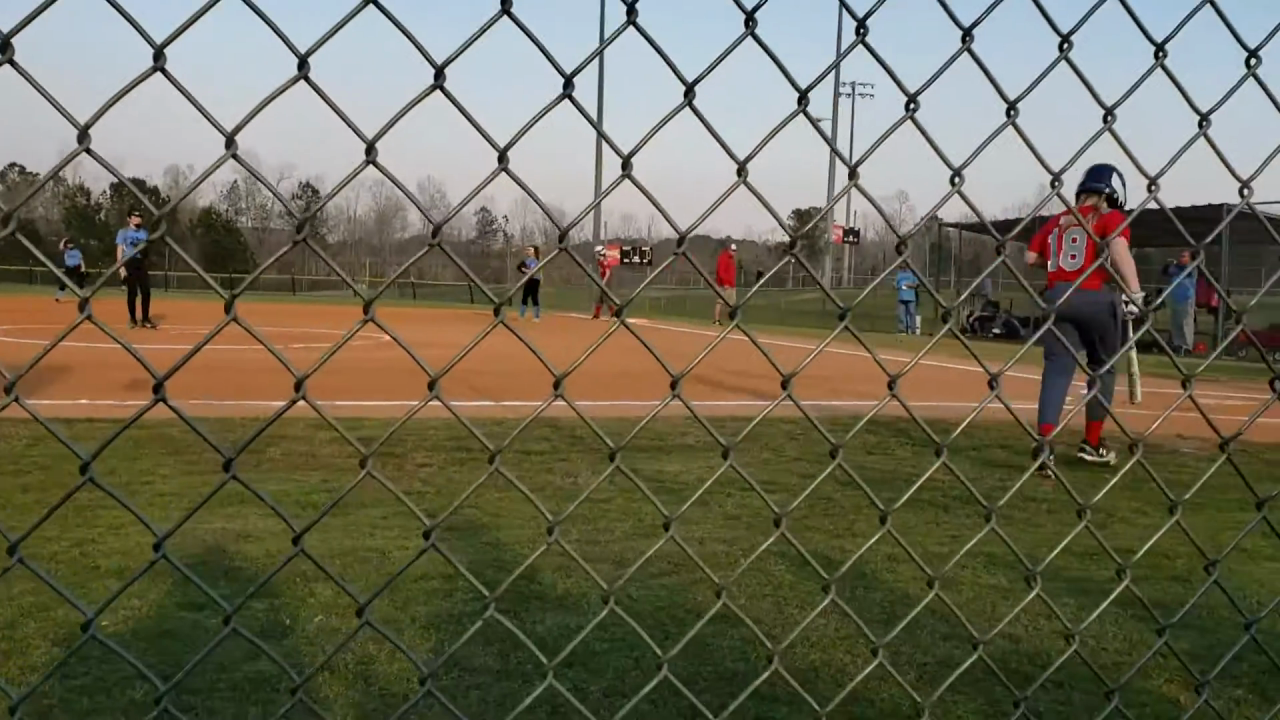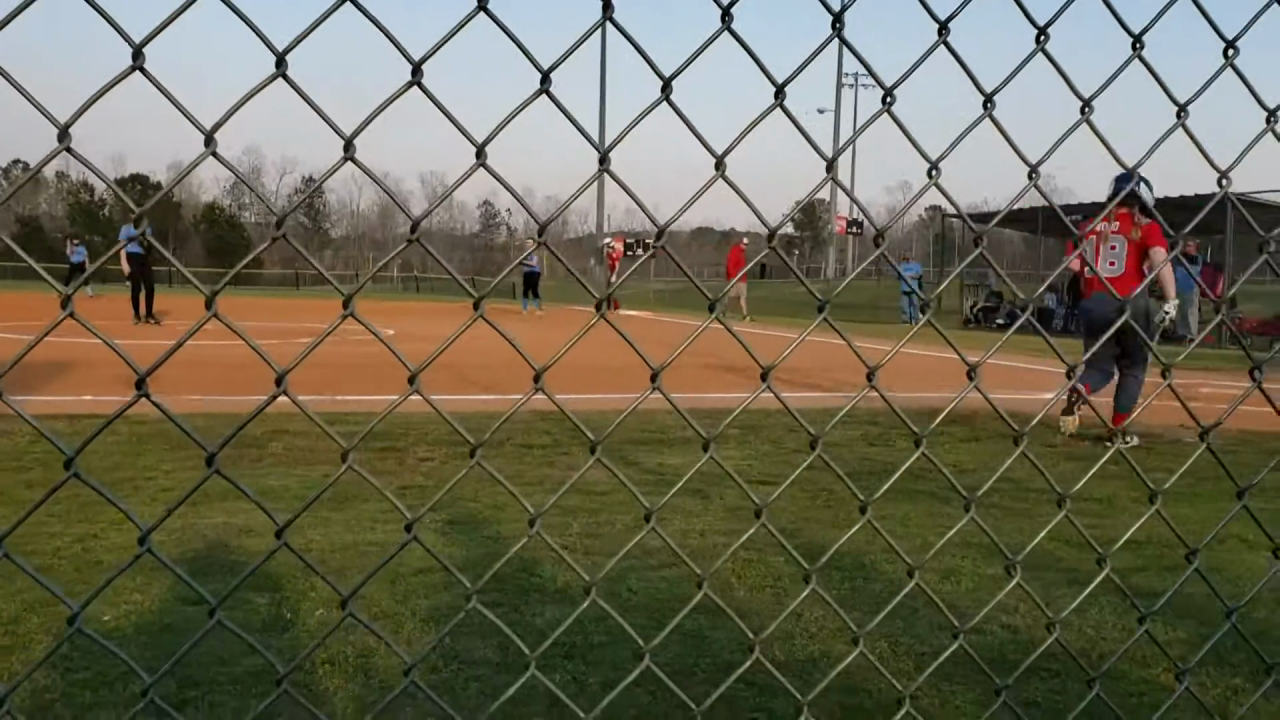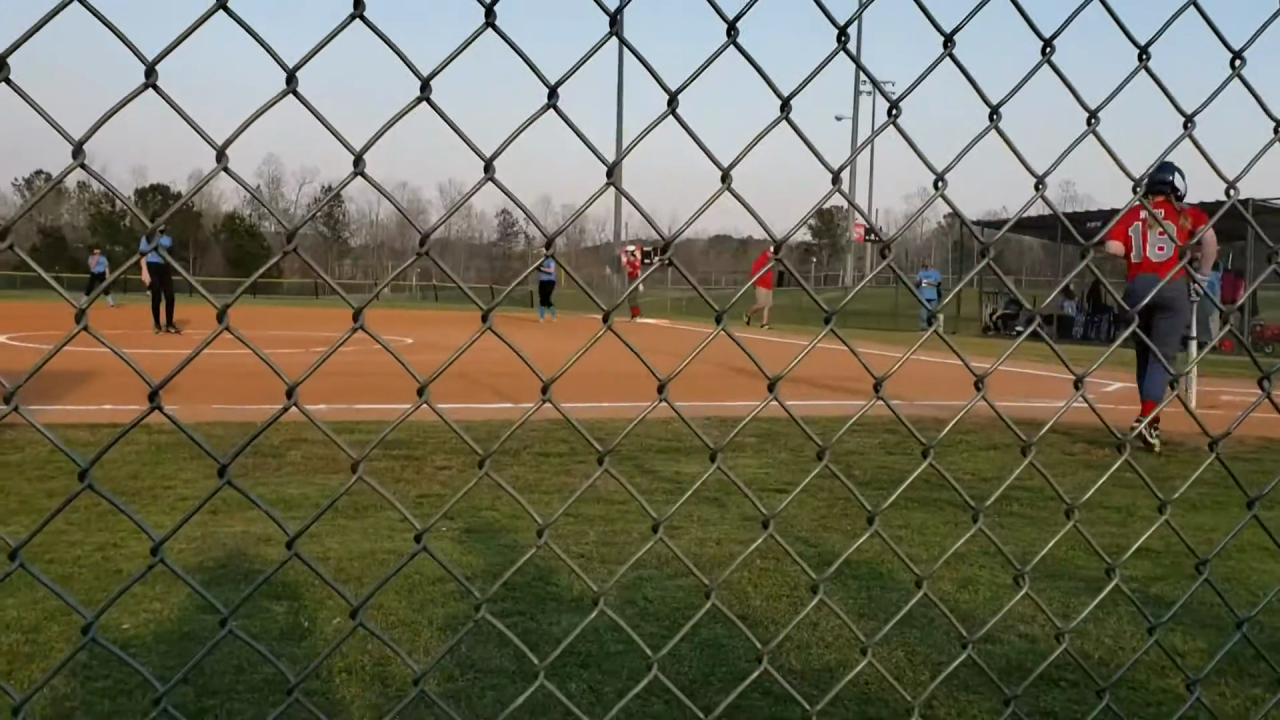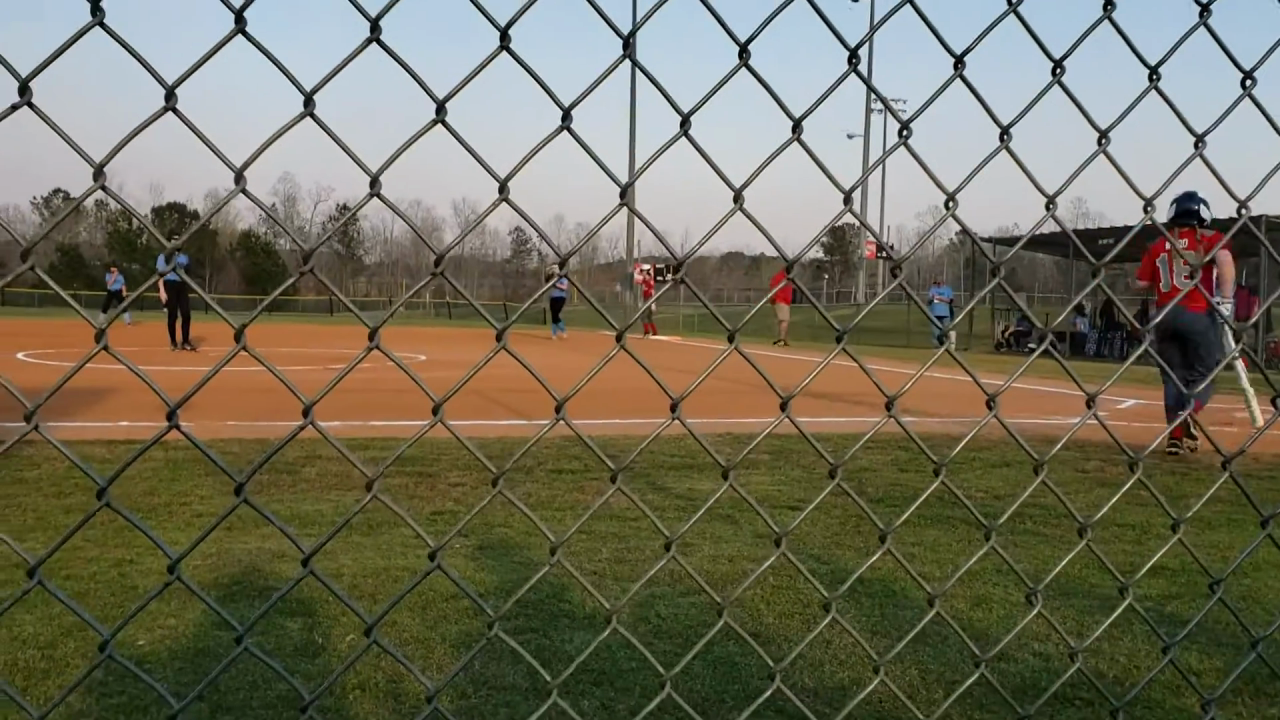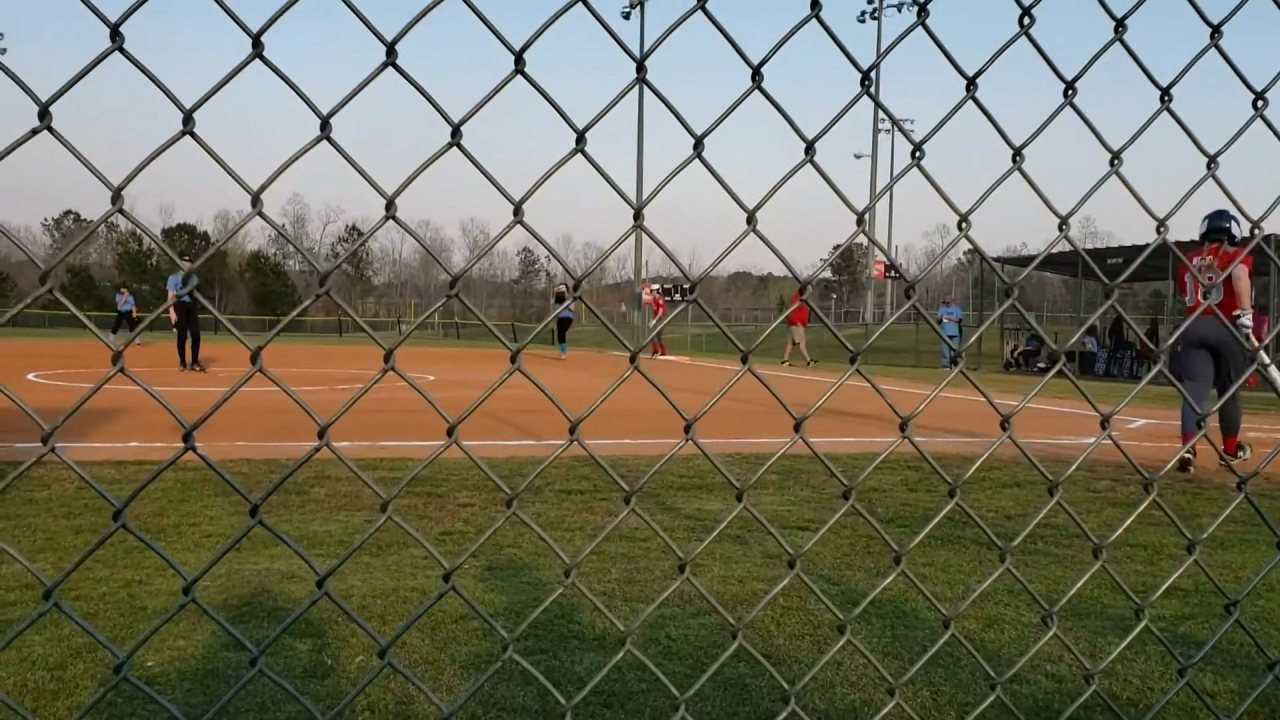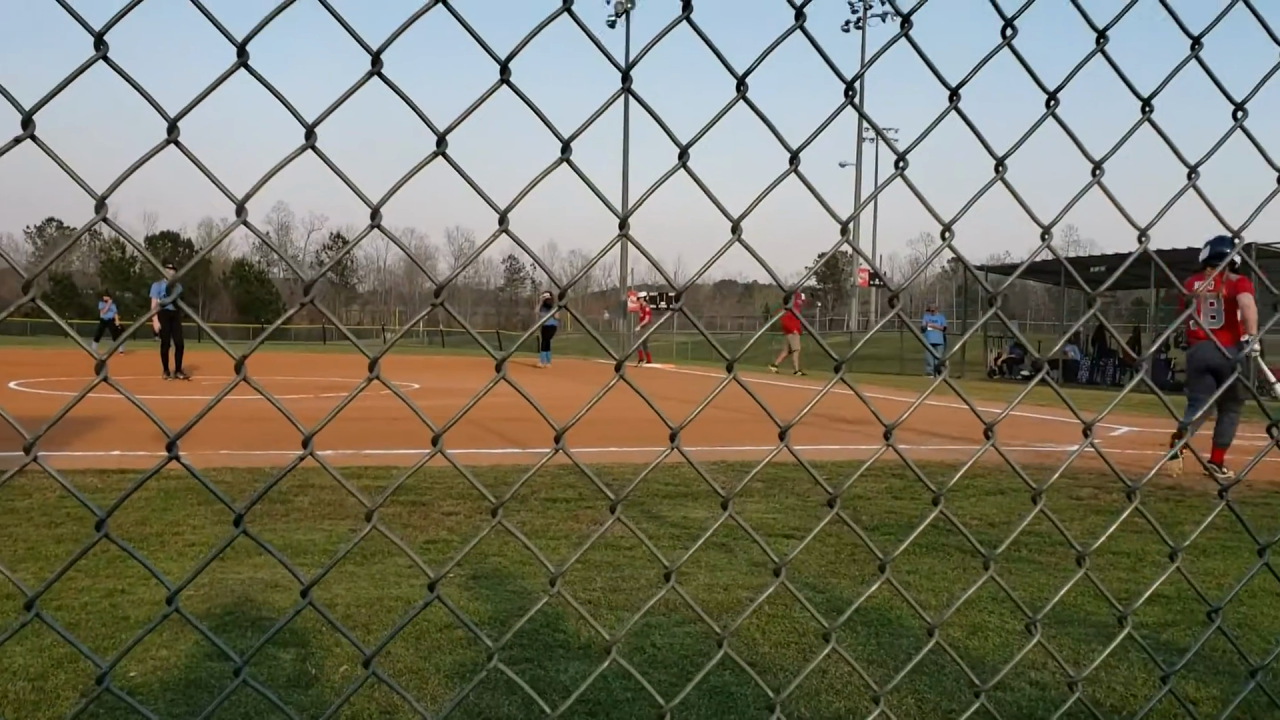
dt=0.2s
person 1, frame 1
left shoulder: (1057, 220)
right shoulder: (1112, 217)
left elbow: (1031, 257)
right elbow: (1119, 251)
right wrist: (1135, 293)
left hip: (1057, 299)
right hip: (1095, 301)
left knee: (1056, 376)
right knee: (1102, 371)
left ankle: (1045, 443)
right ankle: (1091, 443)
person 1, frame 2
left shoulder: (1091, 227)
right shoulder: (1146, 226)
left elbow: (1071, 265)
right elbow: (1160, 260)
right wrist: (1170, 301)
left hip: (1093, 304)
right hip: (1130, 303)
left knee: (1099, 368)
right knee: (1132, 369)
left ankle: (1078, 393)
right ankle: (1118, 430)
person 1, frame 3
left shoulder: (1130, 214)
right shoulder: (1187, 212)
left elbow: (1113, 248)
right elbow: (1209, 237)
left wrist: (1136, 252)
right wrist: (1204, 270)
left hip: (1136, 288)
right hip: (1172, 288)
left knee: (1145, 353)
right knee: (1162, 359)
left ankle: (1145, 417)
right ankle: (1148, 421)
person 1, frame 4
left shoulder: (1157, 246)
right shoulder: (1210, 239)
left elbow: (1141, 283)
right elbow: (1225, 260)
right wrist: (1226, 298)
left hip: (1166, 316)
right hip: (1200, 316)
left knee: (1172, 379)
right knee: (1202, 377)
left ankle: (1175, 436)
right ankle: (1187, 416)
person 1, frame 5
left shoulder: (1189, 260)
right shoulder: (1236, 255)
right elbow: (1240, 275)
right wrist: (1245, 312)
left hip: (1193, 329)
right hip: (1226, 329)
left knee: (1193, 392)
right knee: (1228, 391)
left ankle: (1187, 448)
right ankle: (1231, 448)
person 1, frame 6
left shoulder: (1190, 283)
right shoulder: (1237, 282)
right elbow: (1248, 304)
right wrist: (1251, 337)
left hip: (1198, 352)
right hip: (1230, 351)
left knee: (1196, 407)
right knee: (1230, 408)
left ankle: (1178, 439)
right ankle: (1217, 462)
